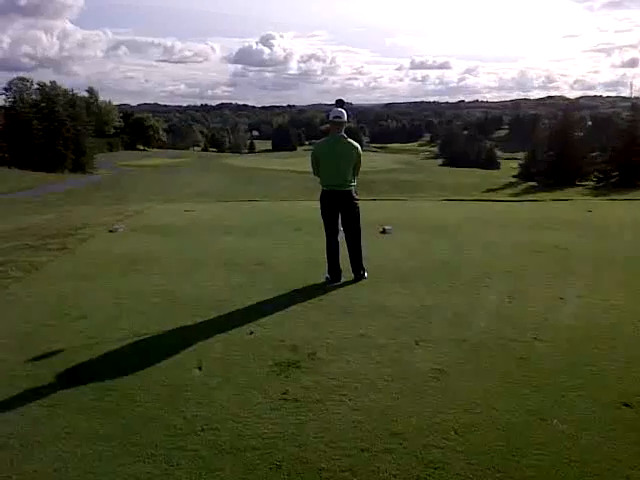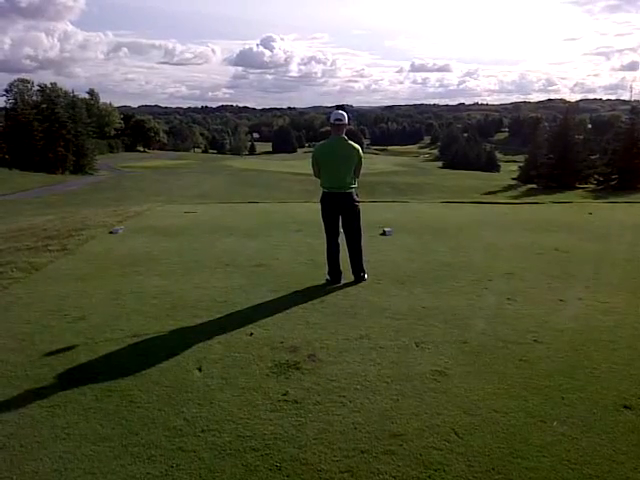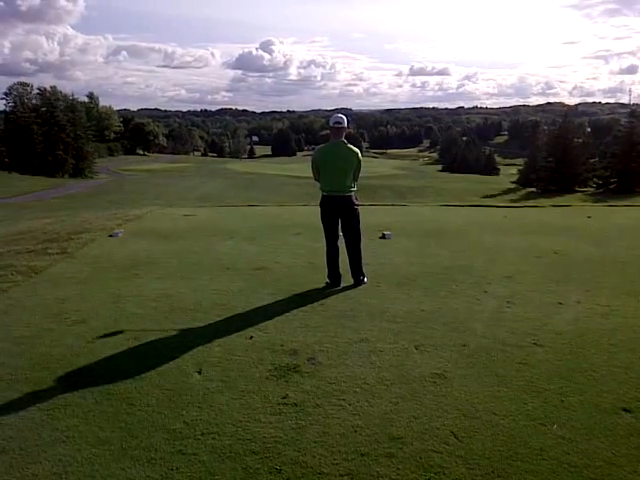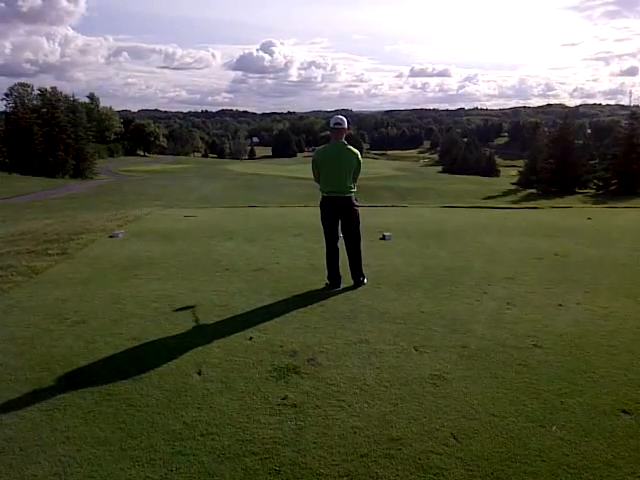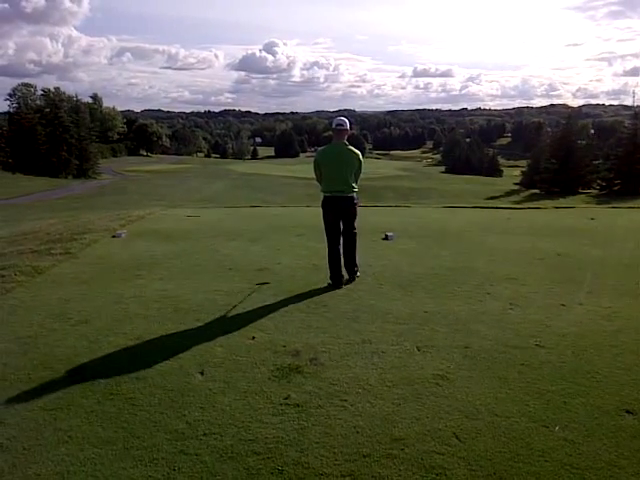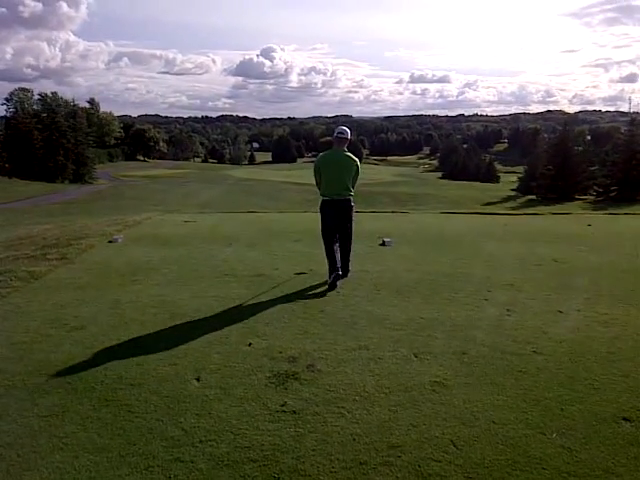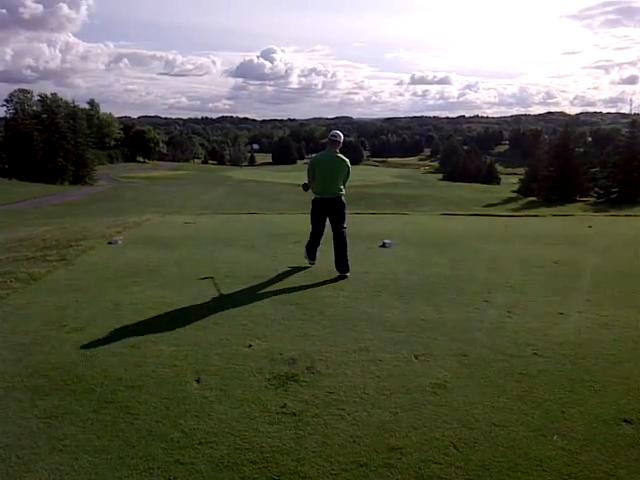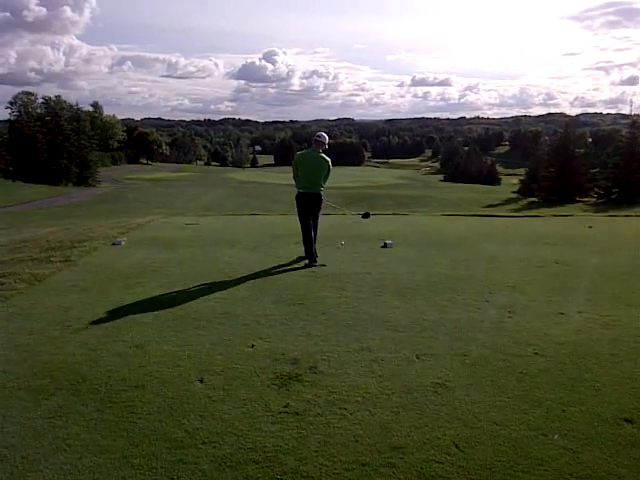
dt=0.5s
person 1, frame 1
left shoulder: (319, 147)
right shoulder: (354, 147)
left elbow: (316, 172)
right elbow: (356, 173)
left hip: (328, 195)
right hip: (348, 194)
left knee: (331, 236)
right knee: (353, 235)
left ankle: (334, 274)
right ankle: (358, 272)
person 1, frame 2
left shoulder: (319, 148)
right shoulder: (355, 149)
left elbow: (317, 174)
right elbow: (357, 175)
left hip: (328, 197)
right hip: (349, 196)
left knee: (332, 238)
right knee: (354, 237)
left ankle: (334, 276)
right ankle: (358, 274)
person 1, frame 3
left shoulder: (319, 152)
right shoulder: (354, 153)
left elbow: (317, 177)
right elbow: (355, 178)
left hip: (328, 200)
right hip: (348, 200)
left knee: (331, 241)
right knee: (353, 241)
left ankle: (334, 279)
right ankle: (358, 277)
person 1, frame 4
left shoulder: (319, 153)
right shoulder: (354, 154)
left elbow: (317, 178)
right elbow: (355, 179)
left hip: (328, 201)
right hip: (348, 200)
left knee: (331, 242)
right knee: (353, 242)
left ankle: (334, 280)
right ankle: (358, 278)
person 1, frame 5
left shoulder: (321, 153)
right shoulder: (356, 154)
left elbow: (319, 179)
right elbow: (356, 179)
left hip: (330, 201)
right hip: (349, 200)
left knee: (333, 241)
right knee: (350, 237)
left ankle: (336, 279)
right ankle: (352, 271)
person 1, frame 6
left shoulder: (321, 158)
right shoulder: (354, 161)
left elbow: (318, 183)
right elbow: (353, 185)
left hip: (328, 204)
right hip: (346, 203)
left knee: (331, 241)
right knee: (345, 238)
left ankle: (335, 271)
right ankle: (344, 270)
person 1, frame 7
left shoulder: (315, 159)
right shoulder: (345, 162)
left elbow: (310, 182)
right elbow: (343, 183)
left hip: (320, 201)
right hip: (337, 201)
left knee: (316, 231)
right knee: (340, 235)
left ankle: (311, 256)
right ankle: (343, 268)
person 1, frame 8
left shoulder: (299, 156)
right shoulder: (326, 161)
left elbow: (295, 176)
right elbow: (324, 181)
left hip: (302, 196)
right hip: (317, 196)
left knee: (307, 227)
right knee: (313, 225)
left ankle: (312, 257)
right ankle: (309, 252)
